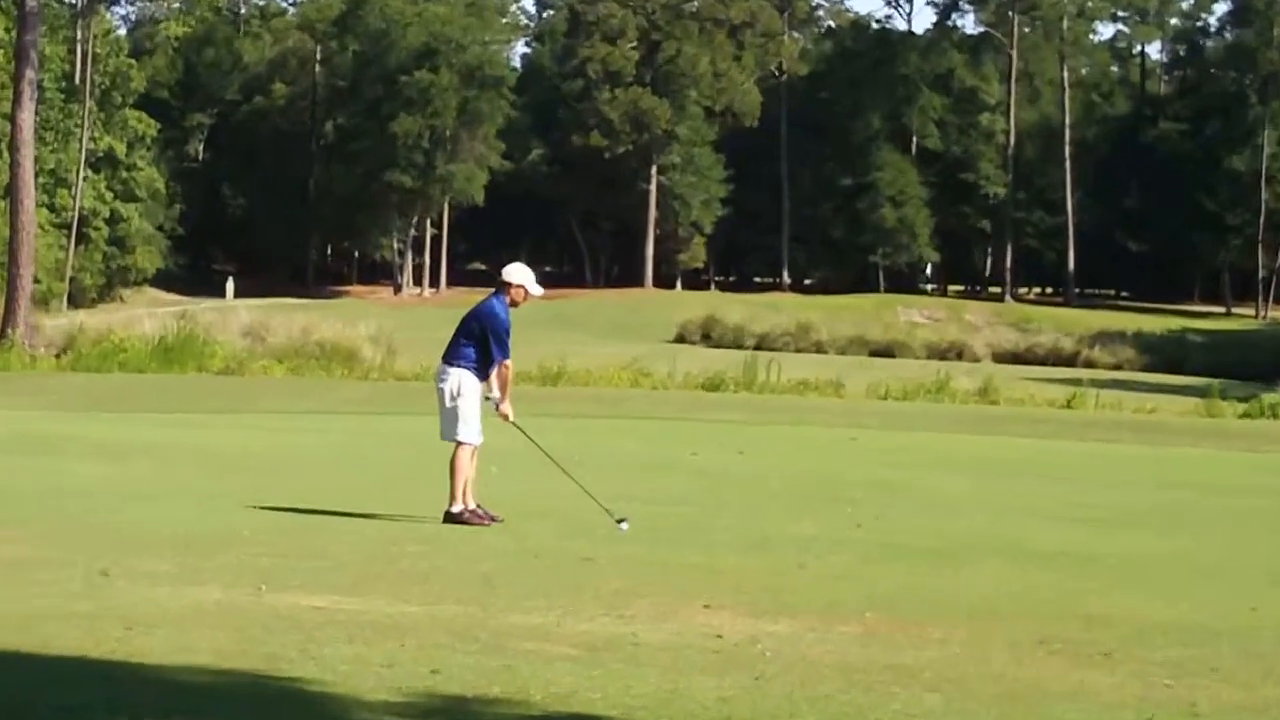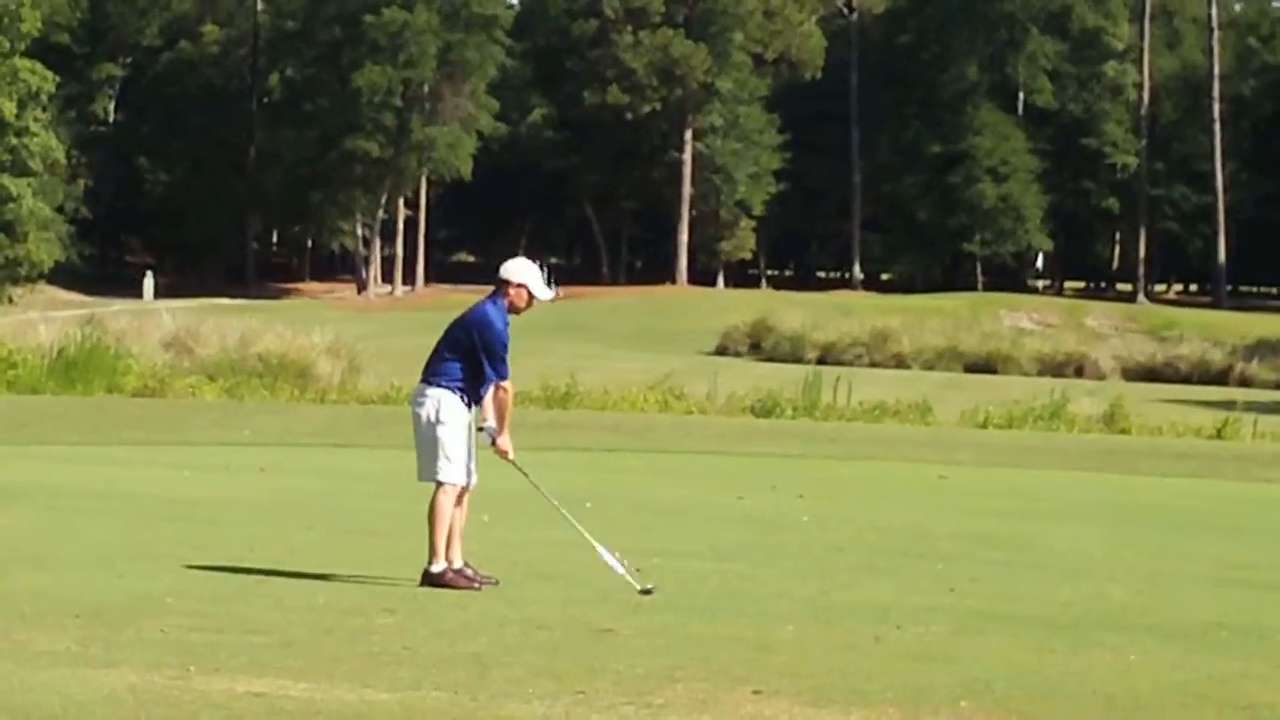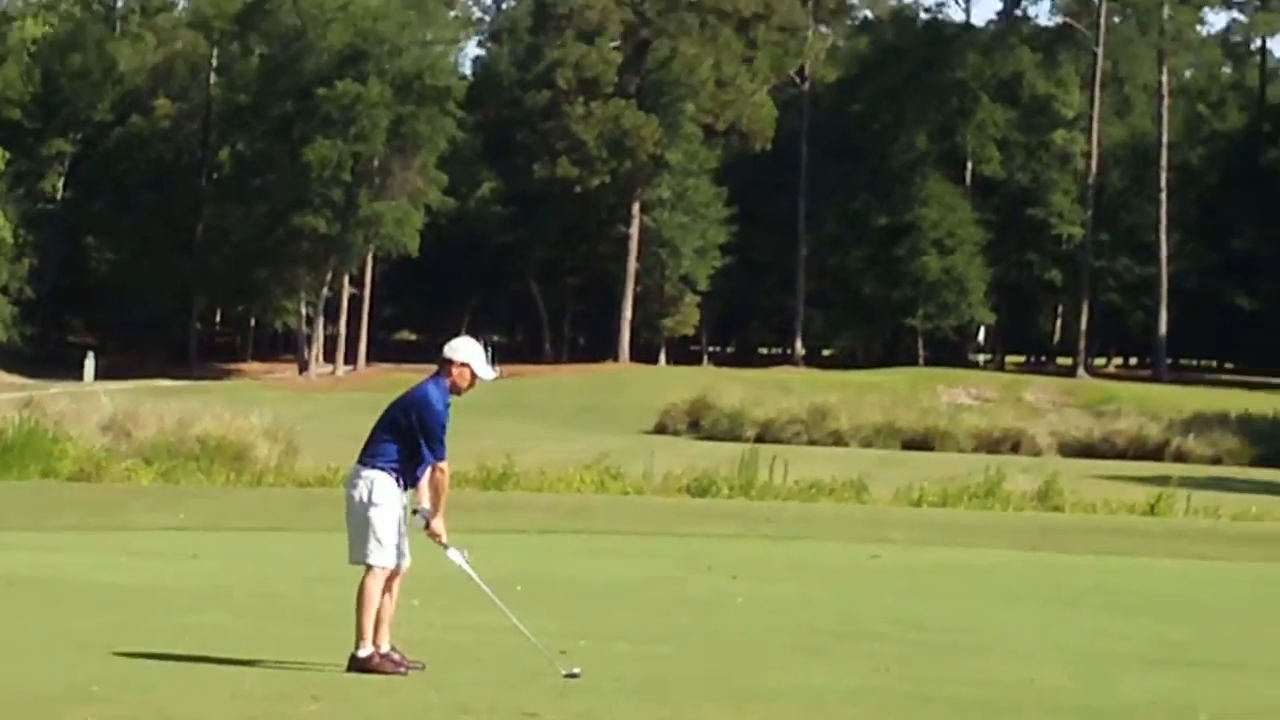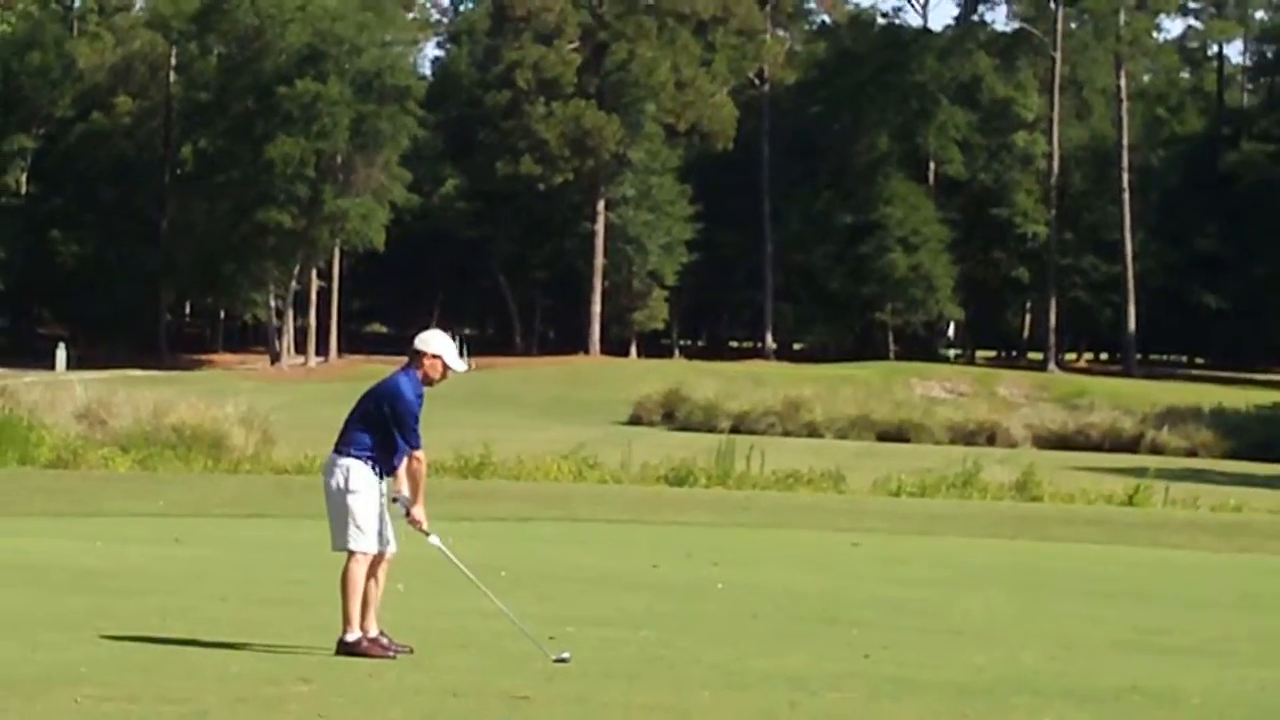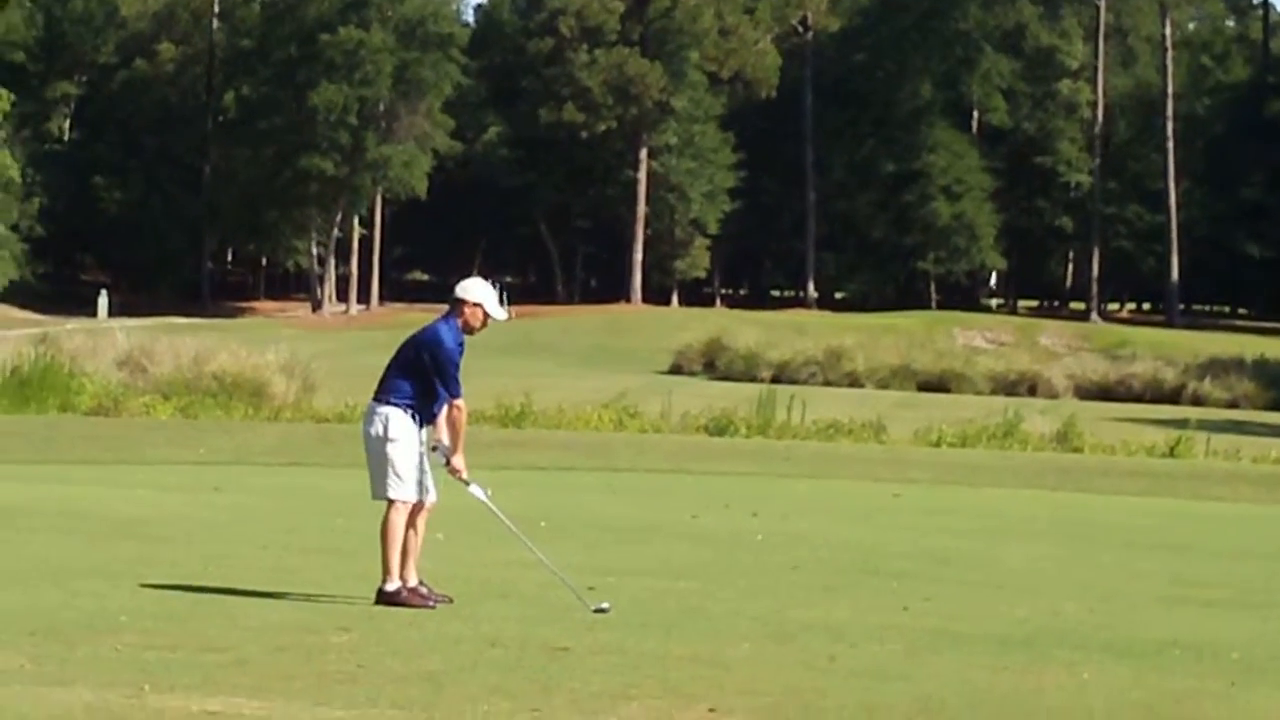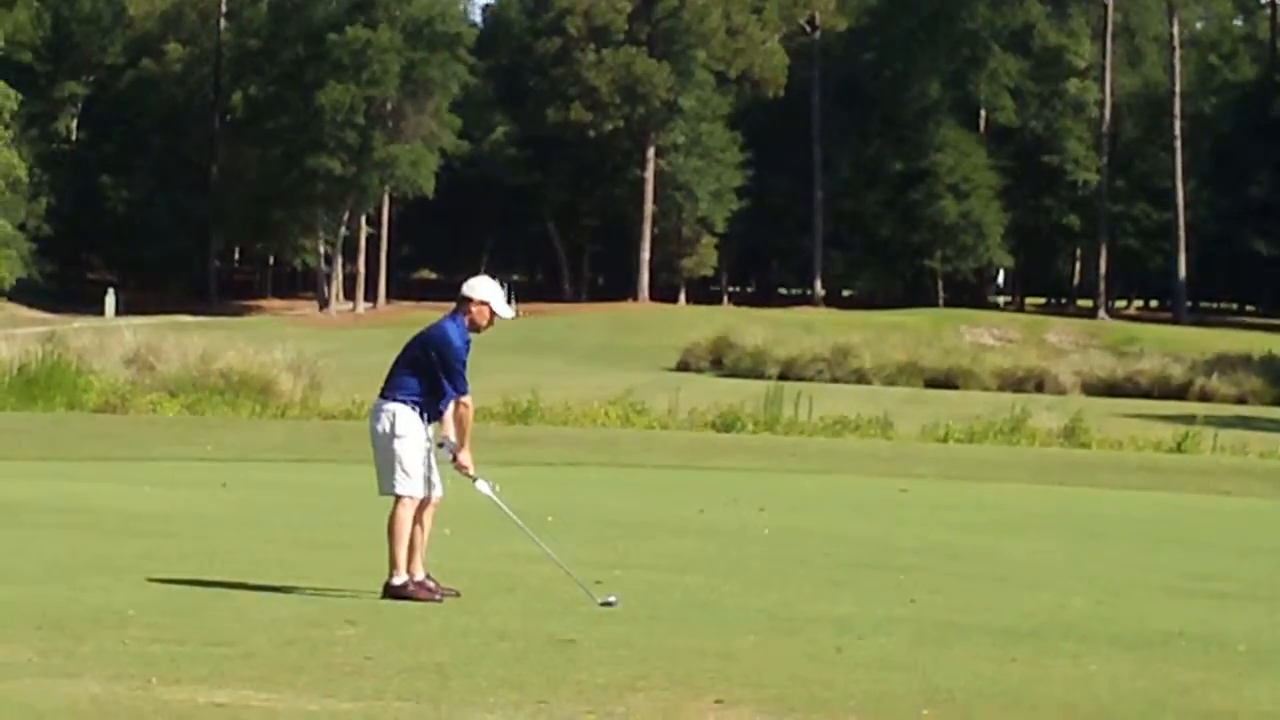
dt=0.4s
person 1, frame 1
left shoulder: (493, 307)
right shoulder: (496, 313)
left elbow: (492, 357)
right elbow: (504, 363)
left wrist: (494, 392)
right wrist: (505, 400)
left hip: (466, 377)
right hip: (460, 377)
left knee: (473, 443)
right knee: (465, 442)
left ankle: (469, 505)
right ankle: (456, 508)
person 1, frame 2
left shoulder: (489, 315)
right shoulder: (490, 320)
left elbow: (487, 378)
right elbow: (503, 386)
left wrist: (490, 422)
right wrist: (504, 433)
left hip: (454, 403)
right hip: (442, 401)
left knee: (464, 484)
right knee: (449, 483)
person 1, frame 3
left shoulder: (430, 396)
right shoulder: (431, 400)
left elbow: (424, 461)
right elbow: (440, 467)
left wrist: (424, 506)
right wrist: (438, 516)
left hip: (389, 486)
right hip: (377, 484)
left knee: (397, 567)
right knee: (379, 566)
person 1, frame 4
left shoulder: (407, 388)
right shoulder: (401, 390)
left elbow: (401, 449)
right elbow: (416, 456)
left wrist: (403, 492)
right wrist: (417, 504)
left hip: (369, 474)
right hip: (354, 471)
left knee: (382, 553)
right knee: (362, 552)
left ankle: (370, 631)
right ankle: (351, 636)
person 1, frame 5
left shoulder: (447, 336)
right shoulder: (442, 338)
left elbow: (441, 399)
right elbow: (457, 405)
left wrist: (443, 441)
right wrist: (458, 454)
left hip: (409, 423)
right hip: (394, 420)
left knee: (422, 501)
right knee: (401, 501)
person 1, frame 6
left shoulder: (453, 334)
right shoulder: (449, 336)
left elbow: (448, 396)
right elbow: (464, 402)
left wrist: (450, 437)
right wrist: (464, 450)
left hip: (414, 419)
right hip: (400, 416)
left knee: (429, 496)
right knee: (408, 496)
left ankle: (416, 575)
right ankle: (398, 579)
